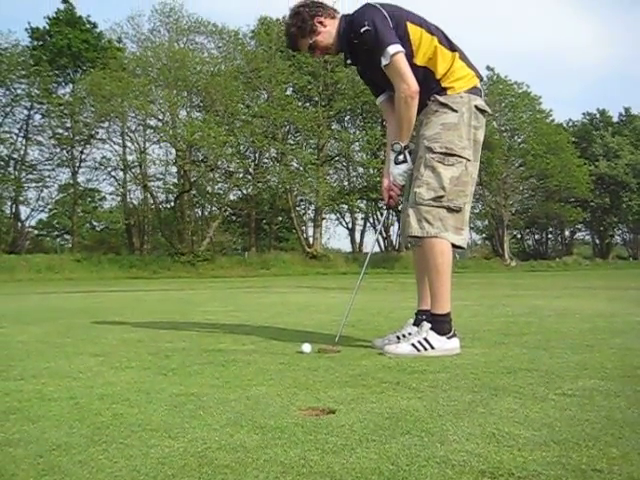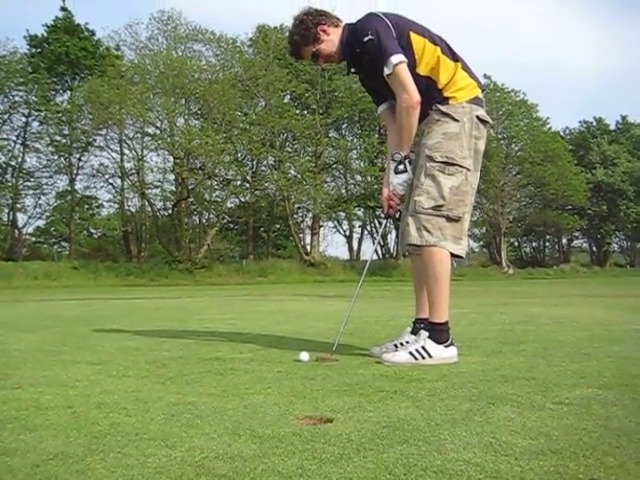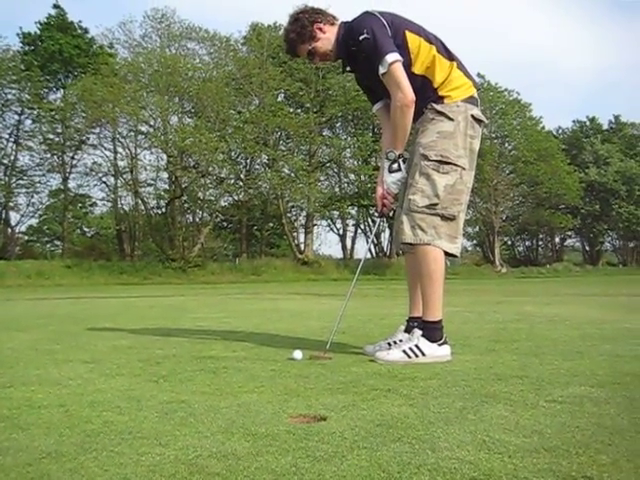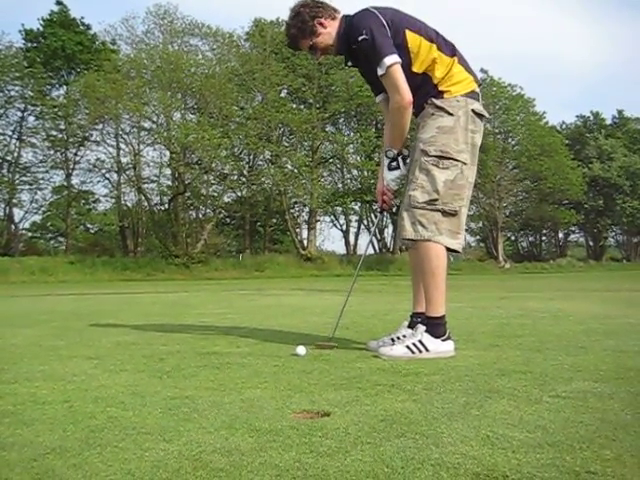
dt=0.7s
person 1, frame 1
right shoulder: (358, 48)
left elbow: (409, 89)
right elbow: (392, 112)
left wrist: (400, 153)
right wrist: (390, 170)
left hip: (454, 99)
right hip: (435, 108)
left knee: (431, 212)
right knee: (416, 218)
left ankle: (441, 328)
right ankle: (424, 321)
person 1, frame 2
left shoulder: (370, 30)
right shoulder: (361, 58)
left elbow: (410, 99)
right elbow: (393, 121)
left wrist: (400, 162)
right wrist: (390, 180)
left hip: (456, 109)
right hip: (438, 118)
left knee: (429, 220)
right knee: (416, 224)
left ankle: (439, 338)
right ankle: (421, 329)
person 1, frame 3
left shoulder: (365, 28)
right shoulder: (357, 58)
left elbow: (405, 98)
right elbow: (388, 120)
left wrist: (394, 160)
right wrist: (384, 179)
left hip: (451, 106)
right hip: (433, 116)
left knee: (424, 219)
right knee: (411, 223)
left ankle: (432, 336)
right ankle: (415, 327)
person 1, frame 4
right shoulder: (358, 46)
left elbow: (402, 99)
right elbow: (391, 109)
left wrist: (392, 158)
right wrist: (385, 172)
left hip: (453, 101)
right hip: (439, 109)
left knee: (425, 214)
right knee: (415, 217)
left ankle: (435, 332)
right ankle: (418, 324)
